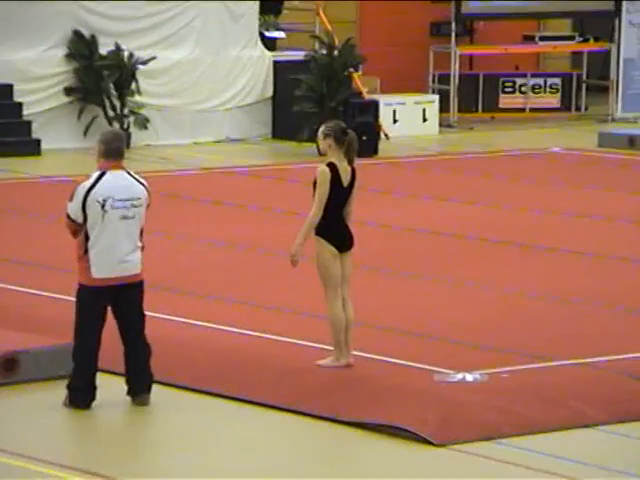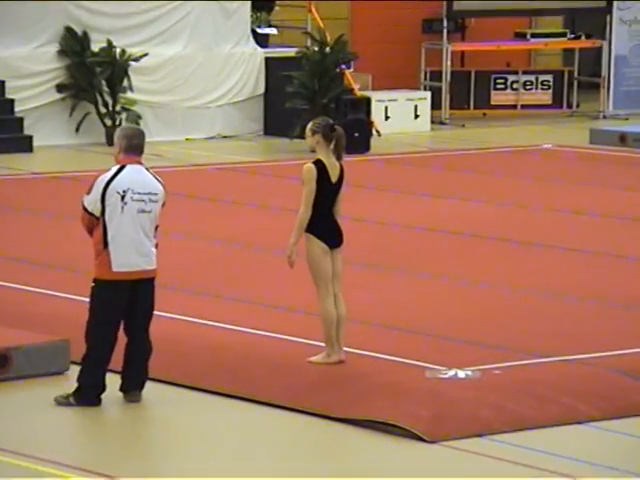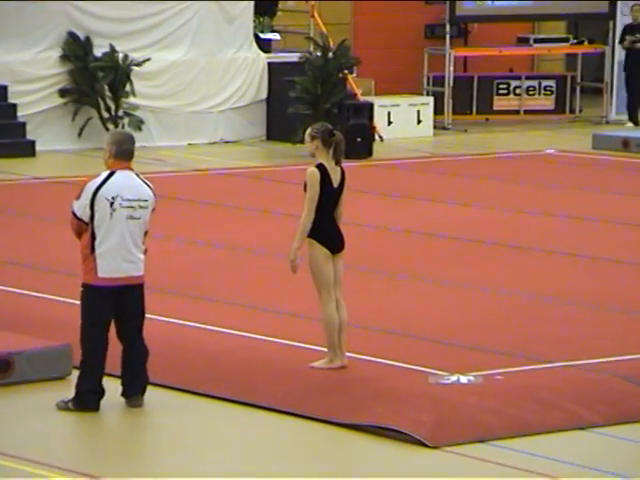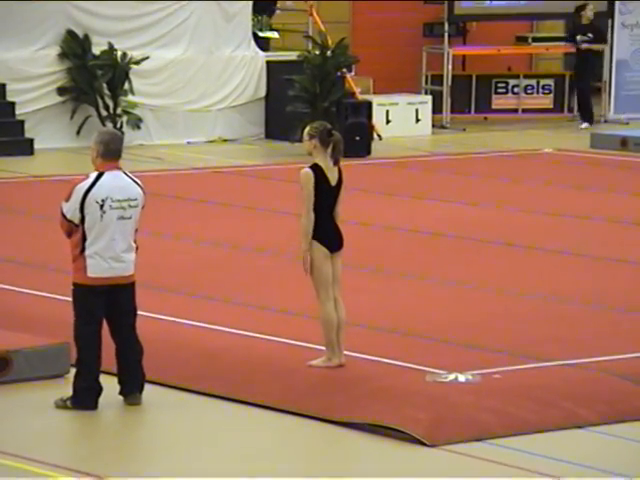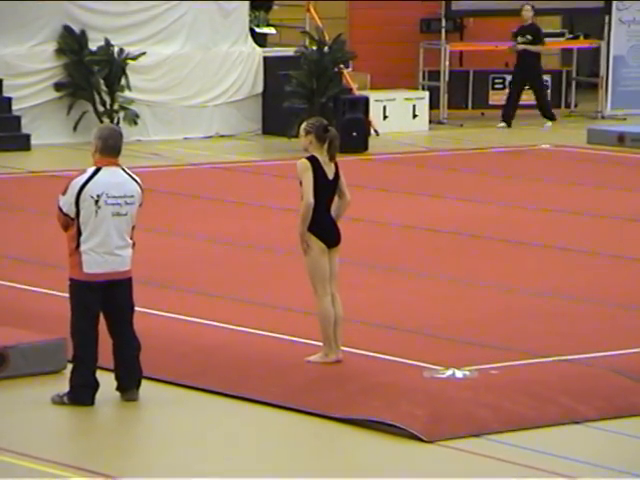
dt=0.7s
person 1, frame 1
left shoulder: (88, 188)
right shoulder: (141, 187)
left elbow: (73, 227)
left hip: (96, 274)
right hip: (131, 273)
left knee: (87, 337)
right knee: (134, 333)
left ankle: (80, 395)
right ankle: (140, 390)
person 1, frame 2
left shoulder: (108, 180)
right shoulder: (156, 185)
left elbow: (88, 221)
left hip: (113, 269)
right hip: (145, 268)
left knee: (100, 333)
right knee: (138, 331)
left ankle: (88, 392)
right ankle: (133, 387)
person 1, frame 3
left shoulder: (97, 186)
right shoulder: (147, 190)
left elbow: (77, 225)
left hip: (100, 275)
right hip: (133, 274)
left knee: (94, 338)
right knee: (132, 336)
left ankle: (87, 398)
right ankle: (134, 392)
person 1, frame 4
left shoulder: (86, 188)
right shoulder: (136, 187)
left elbow: (67, 226)
left hip: (91, 274)
right hip: (124, 272)
left knee: (88, 336)
right knee: (126, 332)
left ankle: (85, 396)
right ankle: (133, 389)
person 1, frame 5
left shoulder: (82, 183)
right shoulder: (134, 184)
left elbow: (64, 220)
left hip: (87, 269)
right hip: (121, 268)
left knee: (84, 333)
right knee: (123, 329)
left ankle: (81, 392)
right ankle: (130, 385)
person 2, frame 1
left shoulder: (325, 171)
right shoulder: (350, 170)
left elbow: (317, 212)
left wrist: (299, 242)
left hip: (328, 238)
right hip: (345, 235)
left knee: (333, 298)
right knee: (344, 296)
left ankle: (339, 355)
right ankle: (347, 352)
person 2, frame 2
left shoulder: (311, 168)
right shoulder: (338, 166)
left elbow: (306, 210)
left wrist: (292, 242)
left hip: (318, 234)
right hip: (335, 231)
left knee: (324, 294)
right knee: (336, 292)
left ankle: (331, 351)
right ankle: (338, 349)
person 2, frame 3
left shoulder: (314, 173)
right shoulder: (340, 170)
left elbow: (309, 214)
left wrist: (296, 247)
left hip: (320, 239)
right hip: (336, 236)
left knee: (326, 299)
right knee: (337, 297)
left ankle: (333, 357)
right ankle: (341, 354)
person 2, frame 4
left shoulder: (309, 173)
right shoulder: (337, 169)
left elbow: (308, 214)
right elbow: (336, 210)
left wrist: (305, 248)
left hip: (320, 238)
right hip: (336, 236)
left knee: (325, 298)
right knee: (335, 296)
left ankle: (331, 355)
right ankle: (338, 352)
person 2, frame 5
left shoulder: (306, 164)
right shoulder: (333, 163)
left elbow: (308, 202)
right elbow: (345, 198)
left wrist: (302, 230)
left hip: (316, 233)
right hip: (333, 231)
left knee: (322, 294)
right knee: (332, 292)
left ankle: (328, 351)
right ankle: (336, 348)
